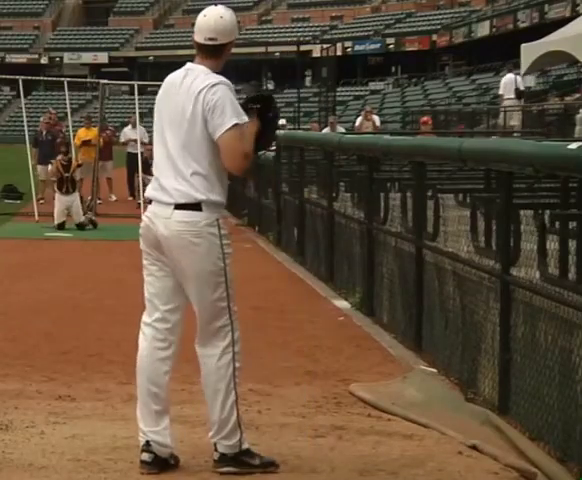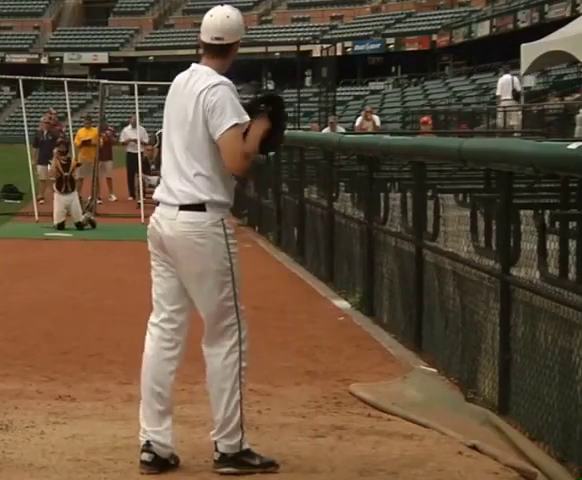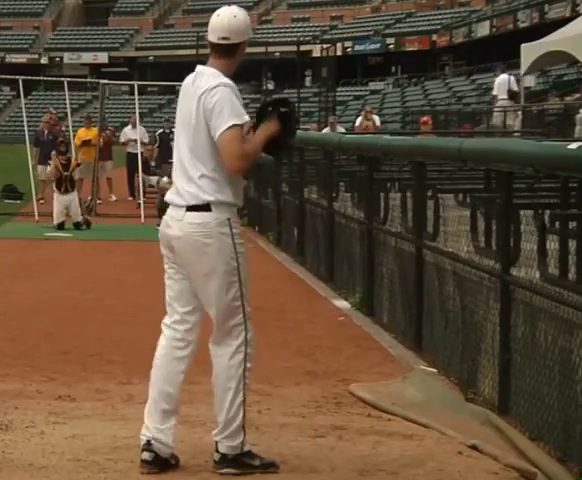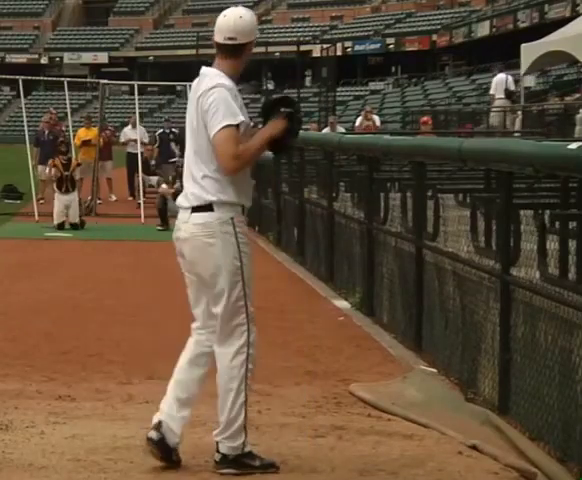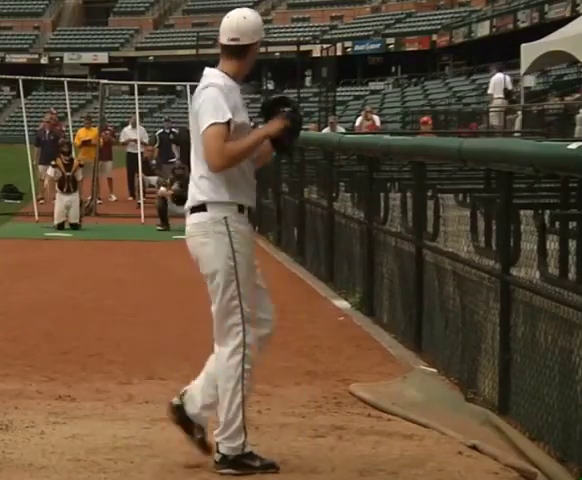
dt=0.1s
person 1, frame 1
left shoulder: (170, 83)
right shoulder: (216, 88)
right elbow: (236, 162)
left wrist: (238, 127)
right wrist: (252, 127)
left hip: (156, 216)
right hip: (196, 221)
left knee: (157, 331)
right knee: (218, 336)
person 1, frame 2
left shoulder: (179, 83)
right shoulder: (218, 89)
right elbow: (237, 163)
left wrist: (243, 129)
right wrist: (259, 128)
left hip: (164, 218)
right hip: (202, 222)
left knee: (164, 331)
right knee: (224, 336)
person 1, frame 3
left shoulder: (194, 83)
right shoulder: (220, 90)
right elbow: (234, 162)
left wrist: (259, 135)
right wrist: (266, 131)
left hip: (178, 220)
right hip: (210, 222)
left knee: (178, 332)
right knee: (230, 335)
left ankle: (156, 440)
person 1, frame 4
left shoulder: (204, 83)
right shoulder: (220, 90)
right elbow: (231, 161)
left wrist: (261, 137)
right wrist: (271, 131)
left hip: (191, 221)
right hip: (216, 222)
left knee: (206, 332)
right knee: (234, 335)
left ankle: (166, 428)
right ankle: (231, 449)
person 1, frame 5
left shoulder: (231, 90)
right shoulder: (213, 91)
left elbow: (252, 158)
right elbow: (217, 158)
left wrist: (265, 141)
right wrist: (263, 130)
left hip: (227, 221)
right hip: (216, 223)
left knee: (257, 324)
right knee: (236, 335)
left ankle: (195, 402)
